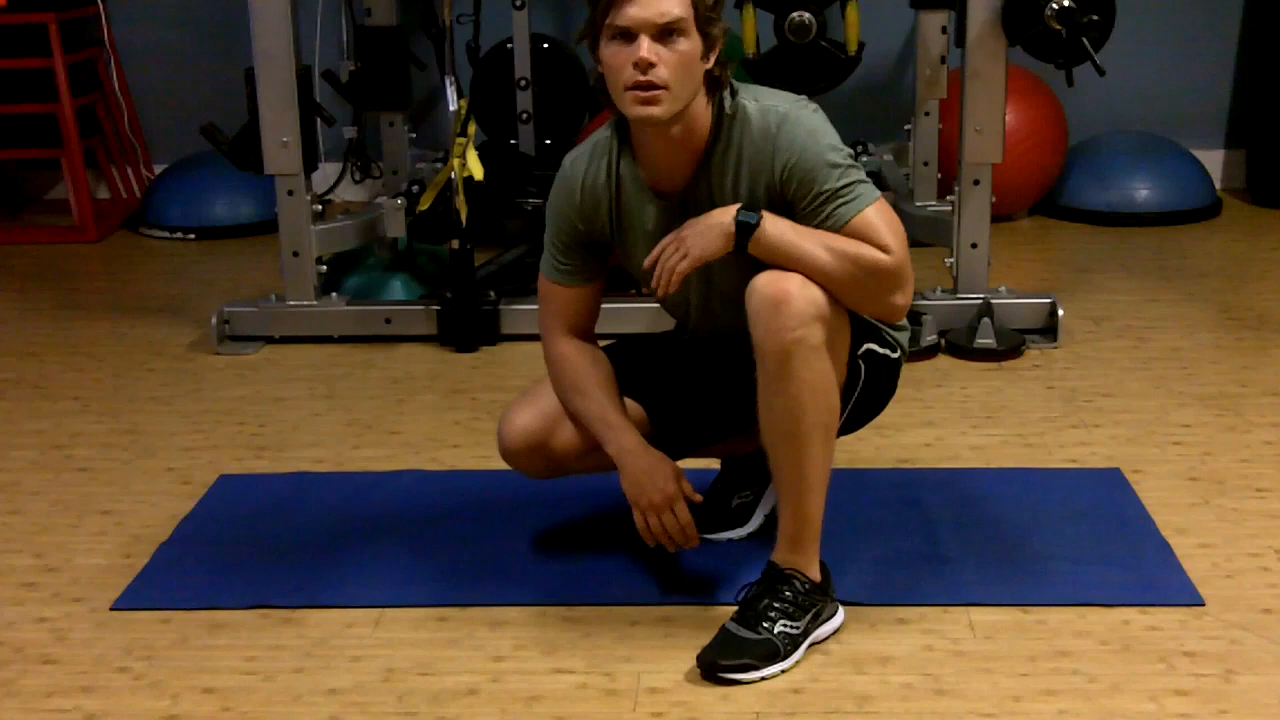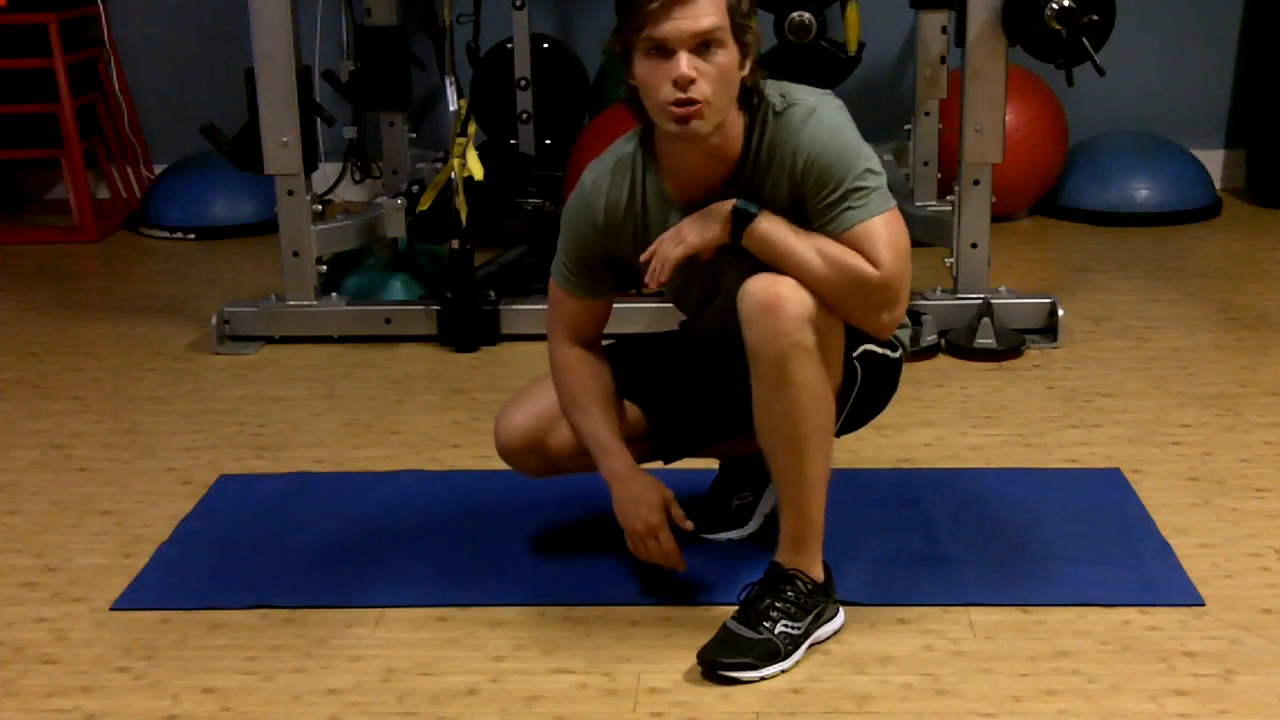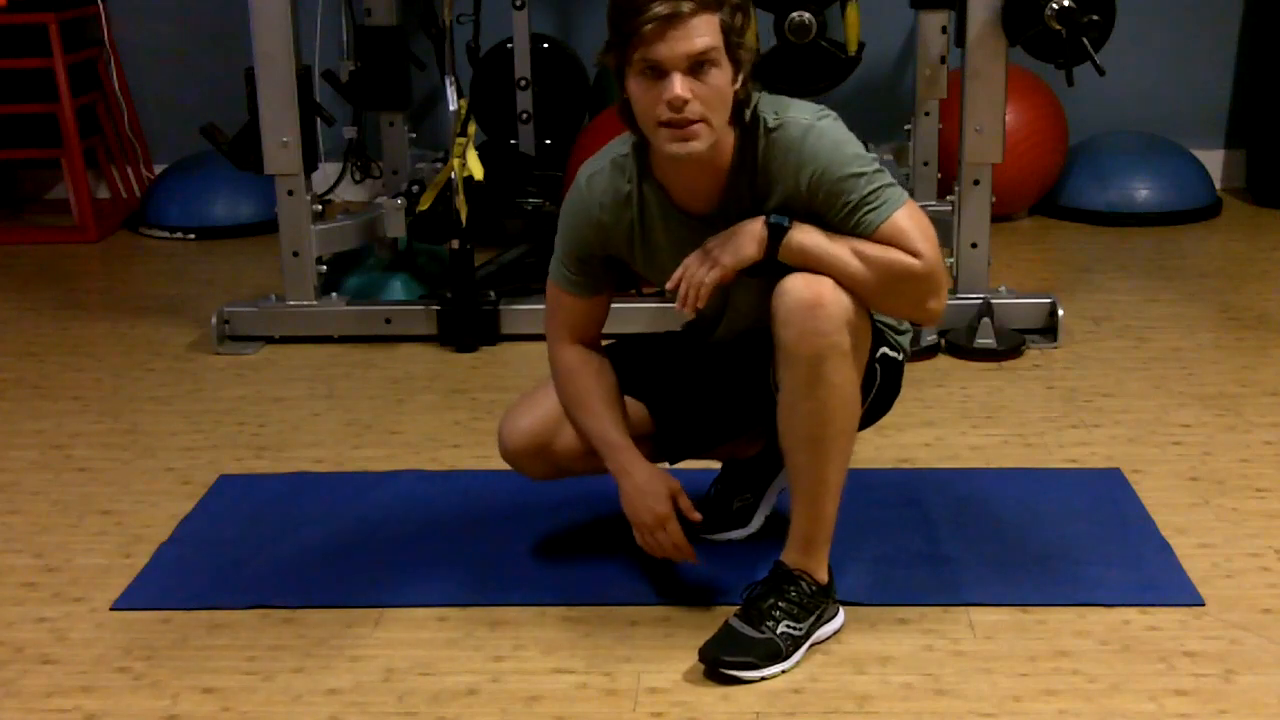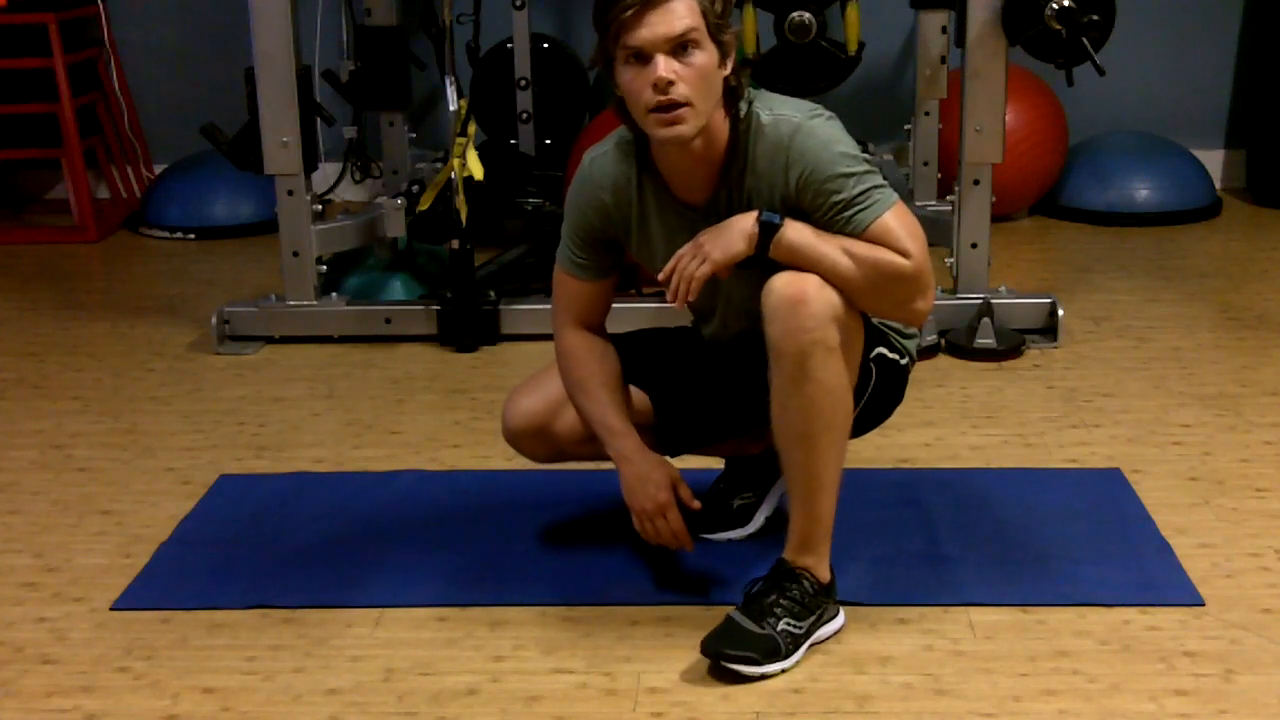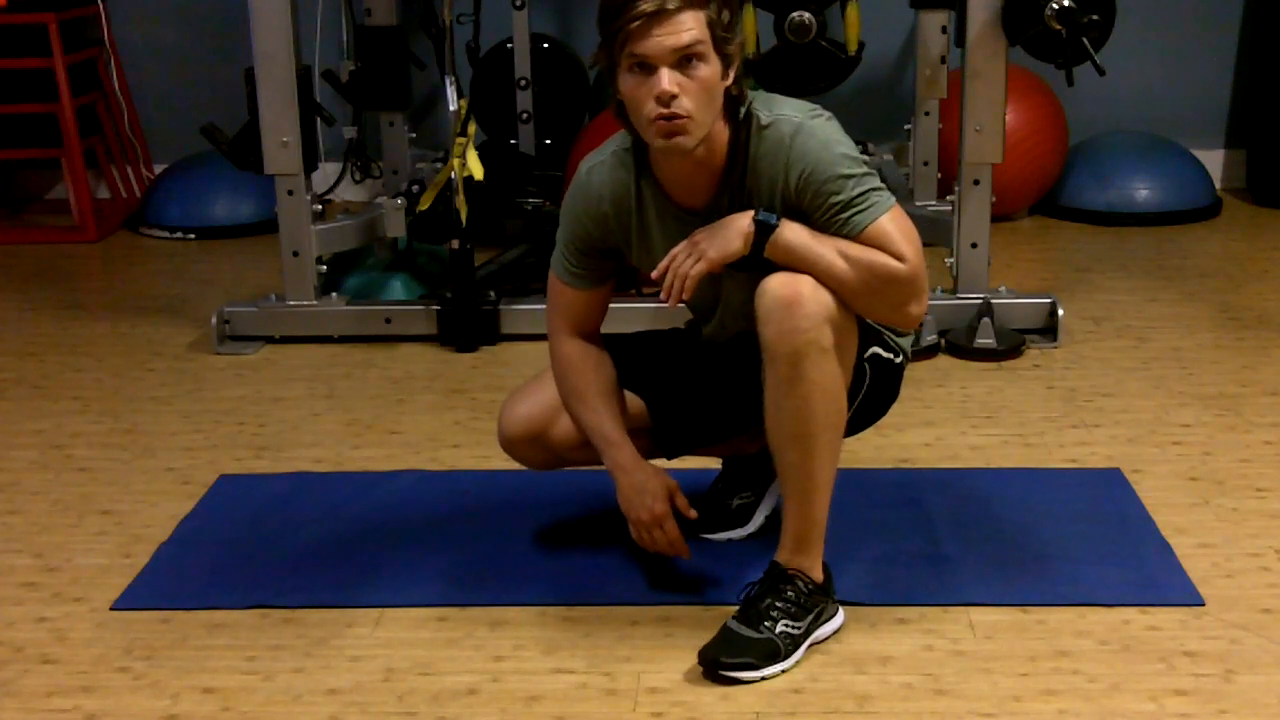
dt=1s
person 1, frame 1
left shoulder: (783, 131)
right shoulder: (584, 179)
left elbow: (893, 287)
right elbow: (566, 333)
left wrist: (744, 223)
right wrist: (632, 452)
left hip: (840, 356)
right hip: (713, 356)
left knee: (782, 296)
right knee: (528, 439)
left ankle: (801, 582)
right ankle: (750, 454)
person 1, frame 2
left shoulder: (810, 128)
right shoulder: (605, 191)
left elbow: (885, 303)
right elbow: (573, 340)
left wrist: (741, 218)
right wrist: (623, 473)
left hip: (838, 358)
right hip: (720, 357)
left knee: (773, 299)
right knee: (524, 438)
left ankle: (805, 583)
right ankle: (750, 452)
person 1, frame 3
left shoulder: (807, 143)
right shoulder: (601, 192)
left elbow: (927, 290)
right elbow: (571, 340)
left wrist: (773, 234)
right wrist: (632, 467)
left hip: (842, 358)
right hip: (718, 357)
left knee: (811, 299)
right knee: (528, 440)
left ankle: (806, 583)
right ankle: (754, 453)
person 1, frame 4
left shoulder: (800, 142)
right shoulder: (603, 177)
left elbow: (914, 290)
right elbow: (578, 326)
left wrist: (764, 230)
right wrist: (632, 454)
left hip: (849, 359)
right hip: (725, 357)
left knee: (797, 296)
right knee: (531, 421)
left ankle: (807, 581)
right ankle: (757, 453)
person 1, frame 5
left shoulder: (800, 141)
right shoulder: (601, 184)
left elbow: (908, 295)
right elbow: (573, 333)
left wrist: (761, 229)
right wrist: (628, 464)
left hip: (841, 358)
right hip: (721, 357)
left knee: (791, 296)
right knee: (526, 429)
left ankle: (803, 582)
right ankle: (754, 452)
